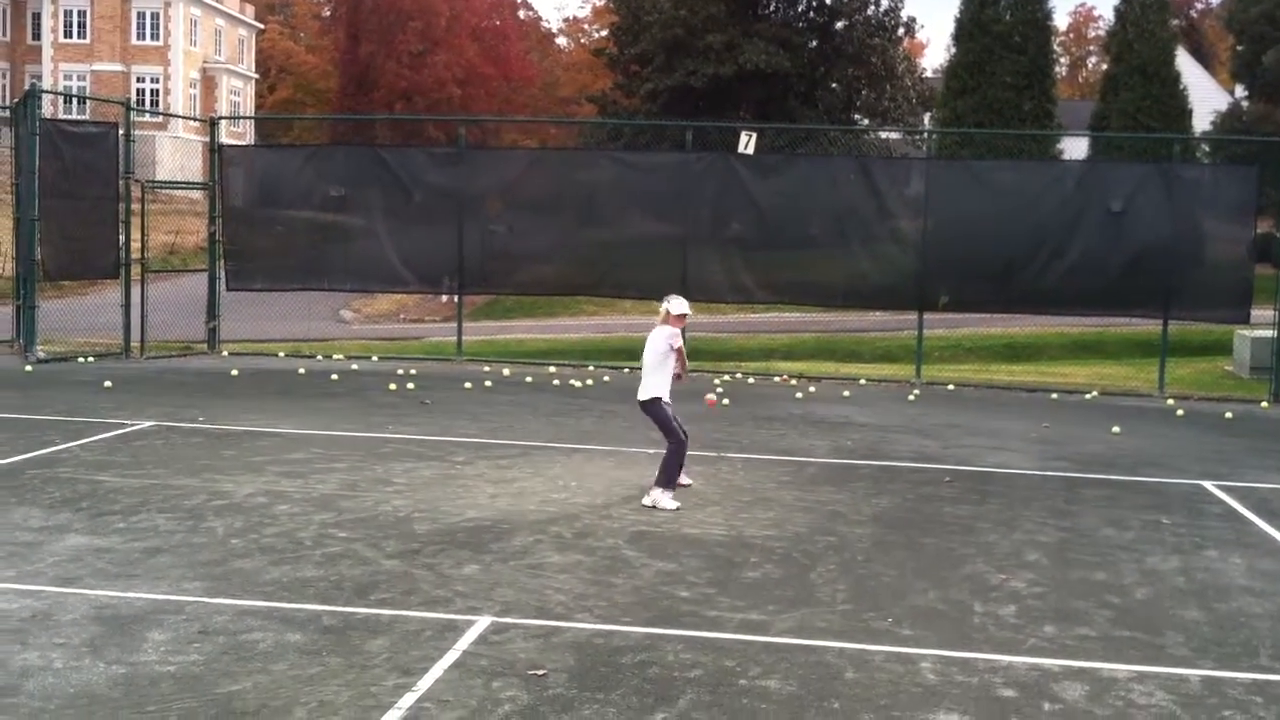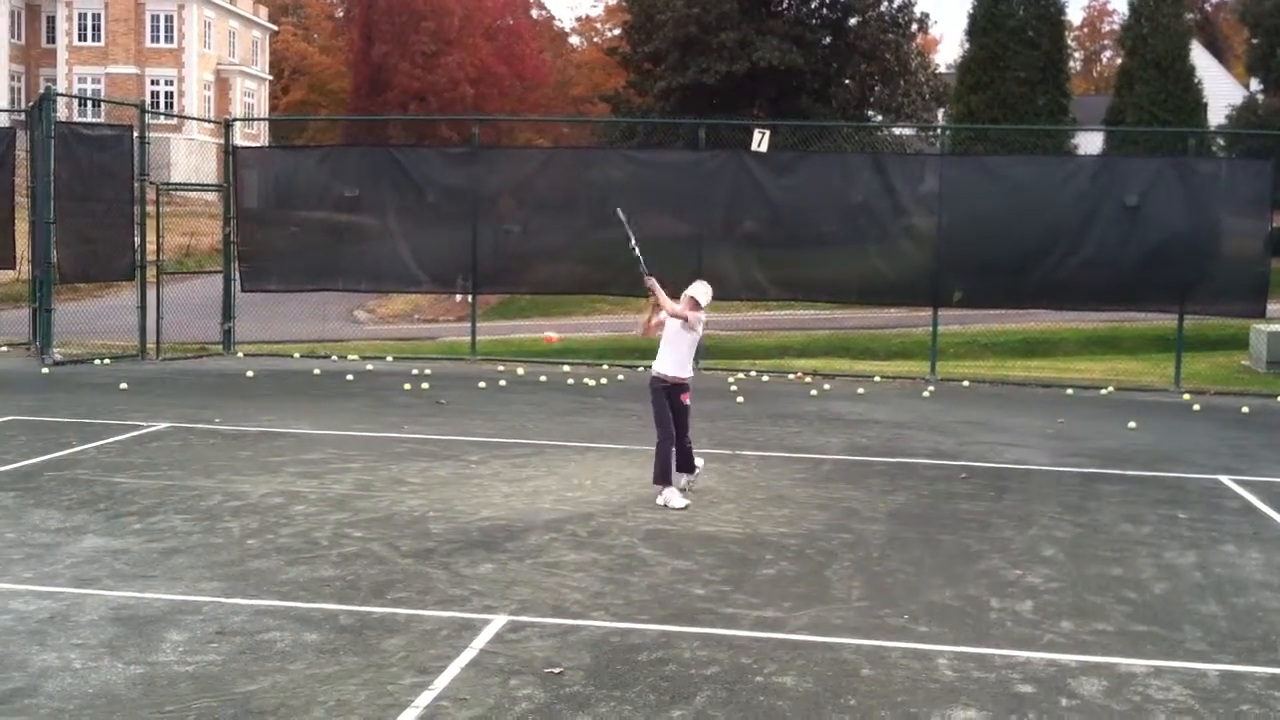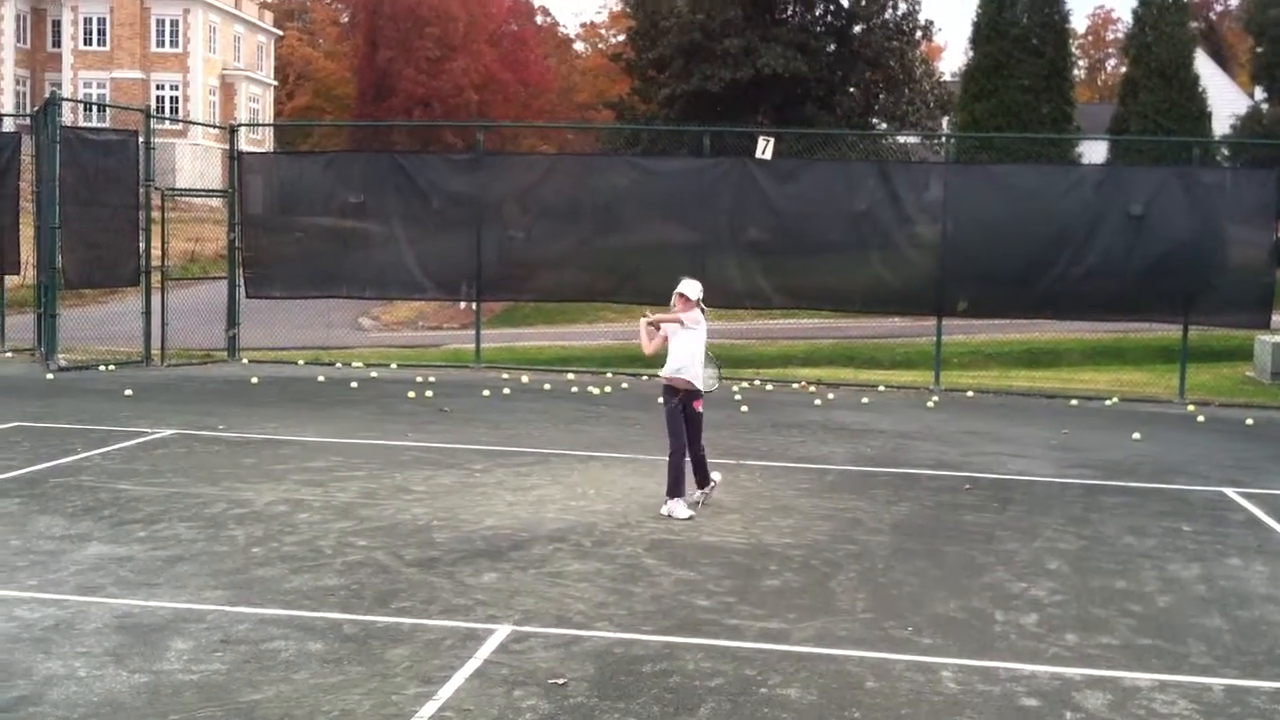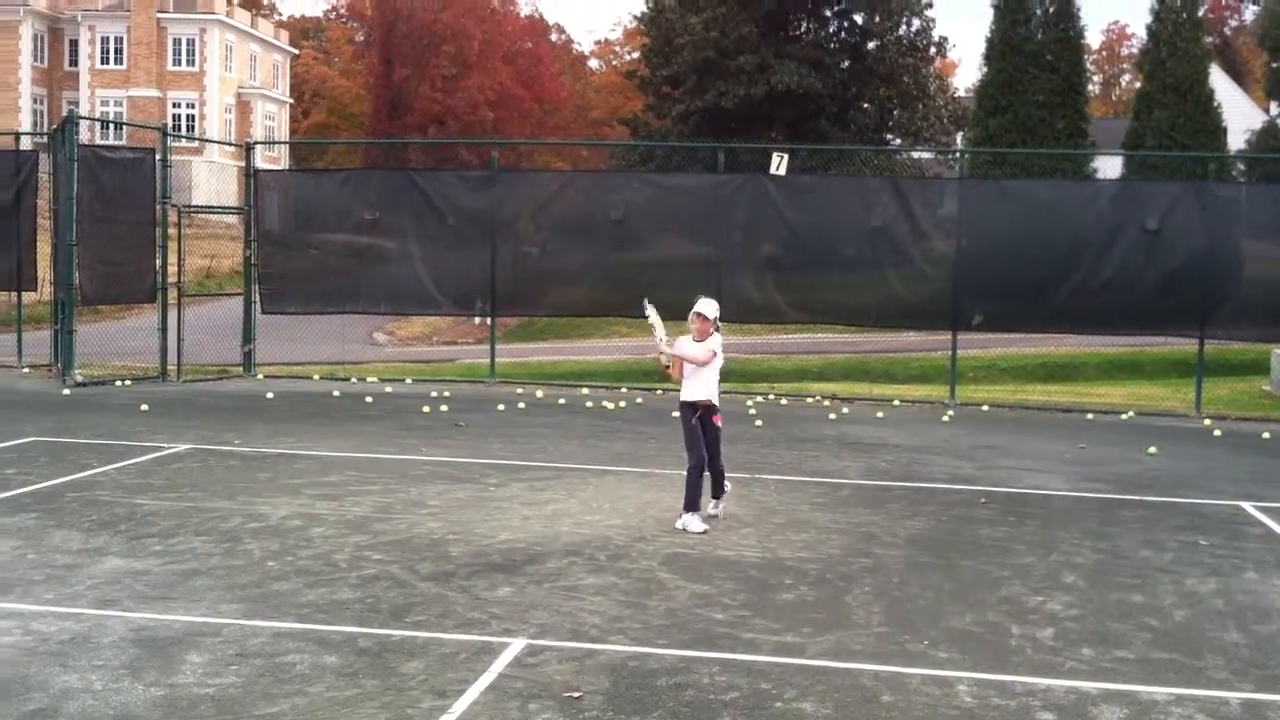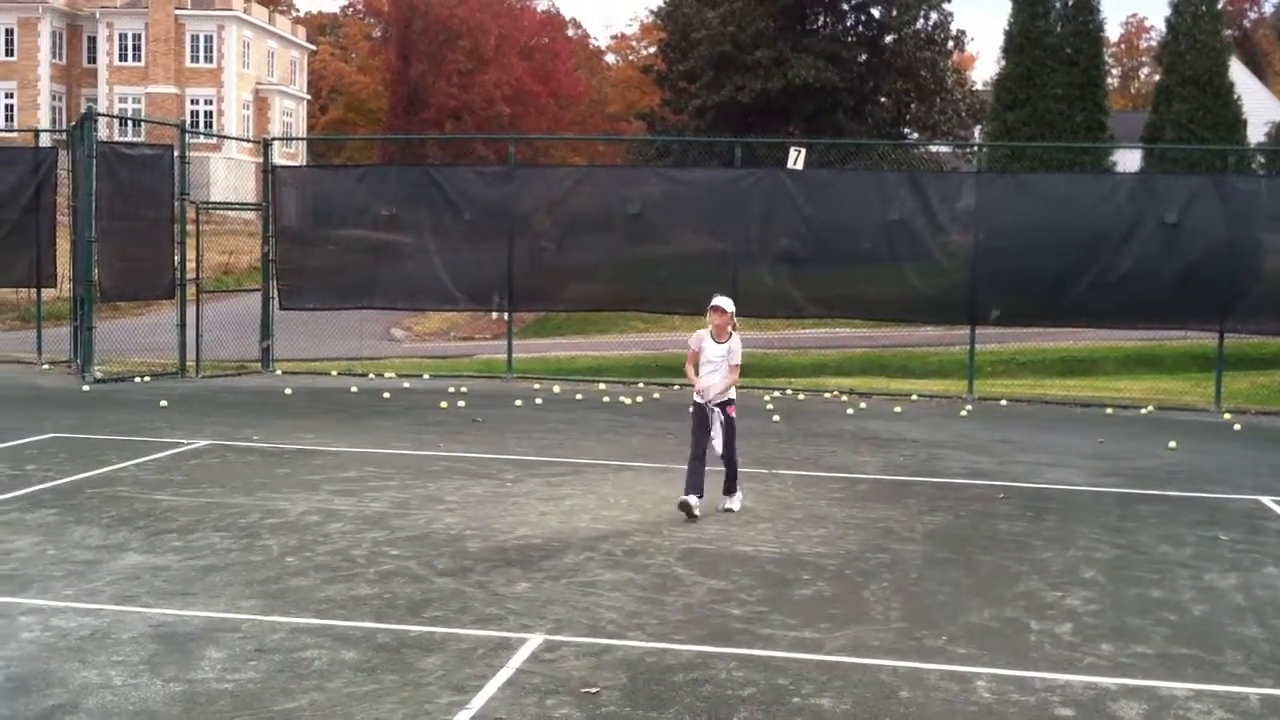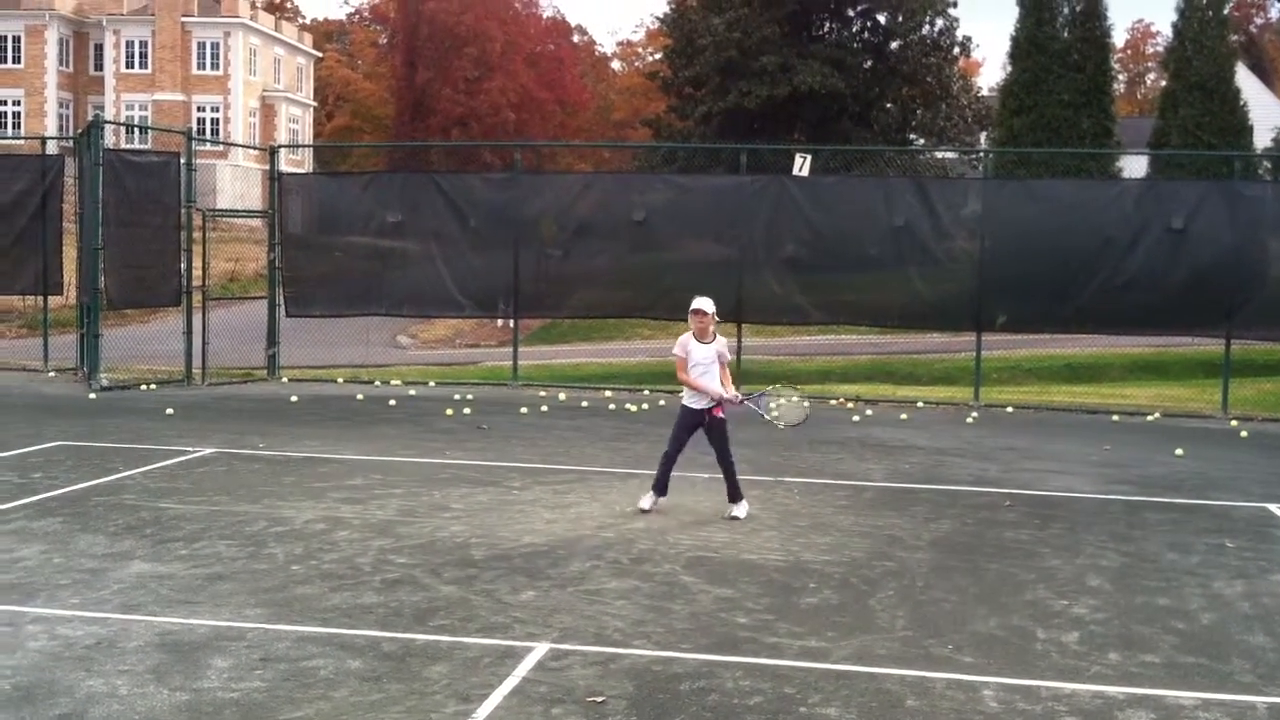
dt=0.3s
person 1, frame 1
left shoulder: (669, 332)
right shoulder: (670, 334)
right elbow: (682, 363)
left wrist: (675, 371)
right wrist: (681, 371)
left hip: (661, 396)
right hip: (652, 397)
left knee: (680, 437)
right knee: (678, 441)
left ankle: (672, 475)
right ankle: (657, 492)
person 1, frame 2
left shoulder: (698, 317)
right shoulder: (668, 314)
left elbow: (674, 311)
right elbow: (647, 333)
left wrist: (657, 288)
right wrist: (654, 308)
left hip: (680, 384)
right hip: (660, 380)
left knee: (681, 436)
right knee: (666, 436)
left ankle: (688, 469)
right ankle: (666, 489)
person 1, frame 3
left shoulder: (697, 317)
right shoulder: (667, 326)
left elbow: (661, 318)
right elbow: (648, 350)
left wrist: (650, 320)
right wrist: (645, 327)
left hip: (692, 390)
right hip: (671, 389)
left knee: (695, 445)
right knee: (678, 446)
left ankle: (705, 483)
right ankle: (673, 500)
person 1, frame 4
left shoulder: (715, 339)
right shoulder: (682, 342)
left elbow: (702, 359)
right elbow: (677, 376)
left wrist: (673, 353)
right wrist: (668, 363)
left hip: (709, 406)
right hip: (689, 405)
left knee: (714, 460)
right knee: (697, 460)
left ankle: (719, 493)
right ankle: (689, 514)
person 1, frame 5
left shoulder: (734, 341)
right shoulder: (700, 336)
left elbow: (734, 376)
right elbow: (689, 366)
left wrist: (717, 391)
right wrist: (697, 384)
left hip: (725, 402)
right hip: (702, 402)
left knee: (729, 454)
right knee: (697, 451)
left ankle: (731, 494)
right ankle: (691, 498)
person 1, frame 6
left shoulder: (720, 342)
right shoulder: (685, 341)
right elbow: (681, 375)
left wrist: (730, 390)
right wrist: (708, 390)
left hip: (714, 407)
right hip: (690, 406)
left knee: (724, 457)
right knee: (671, 452)
left ankle: (737, 501)
right ankle: (656, 493)
